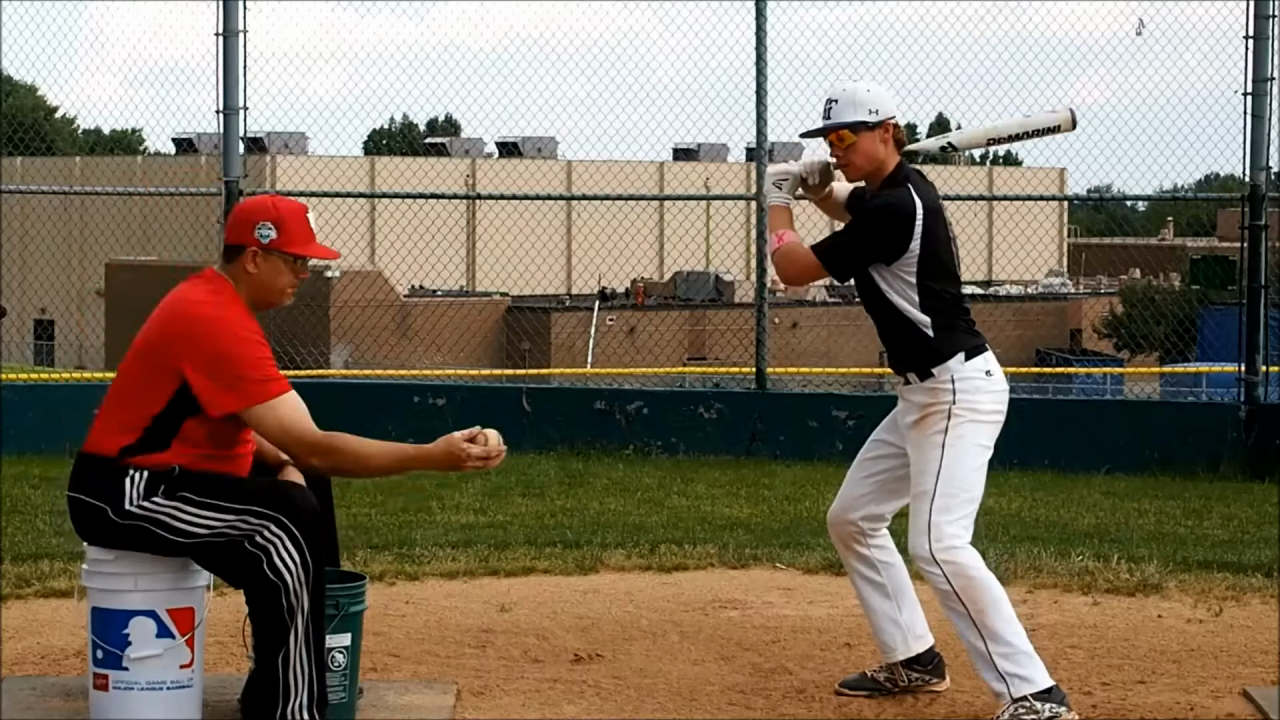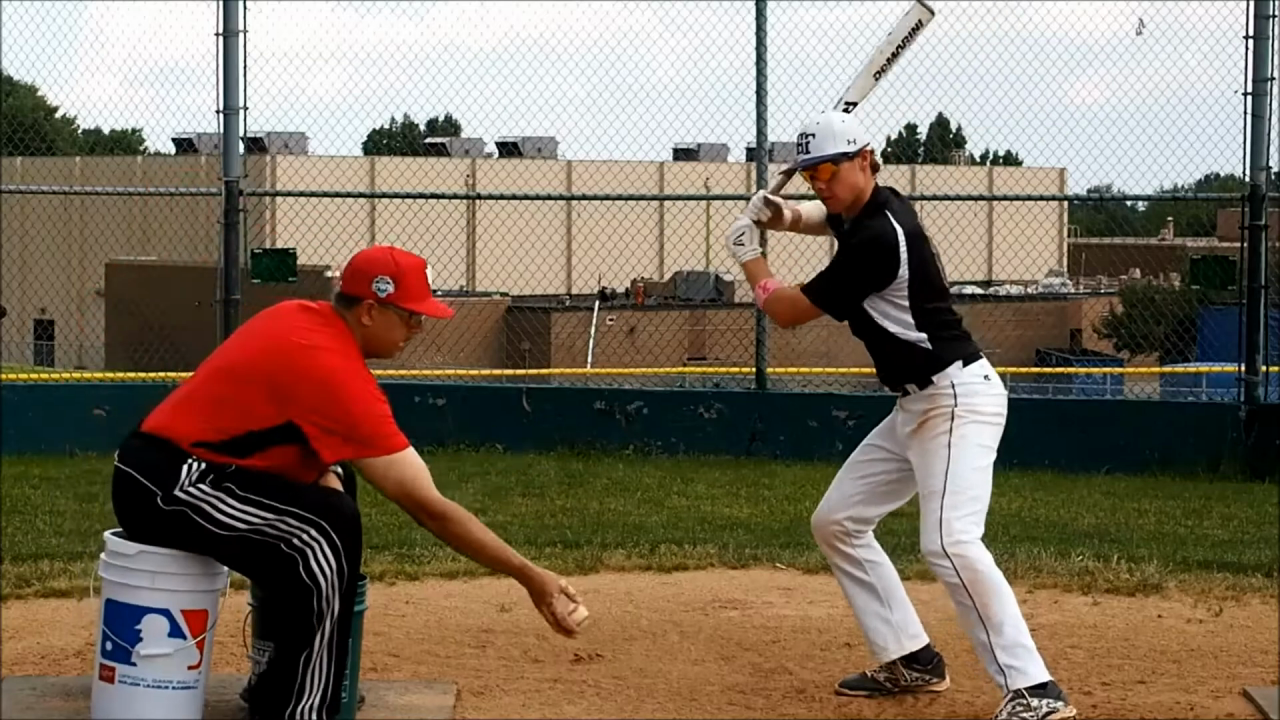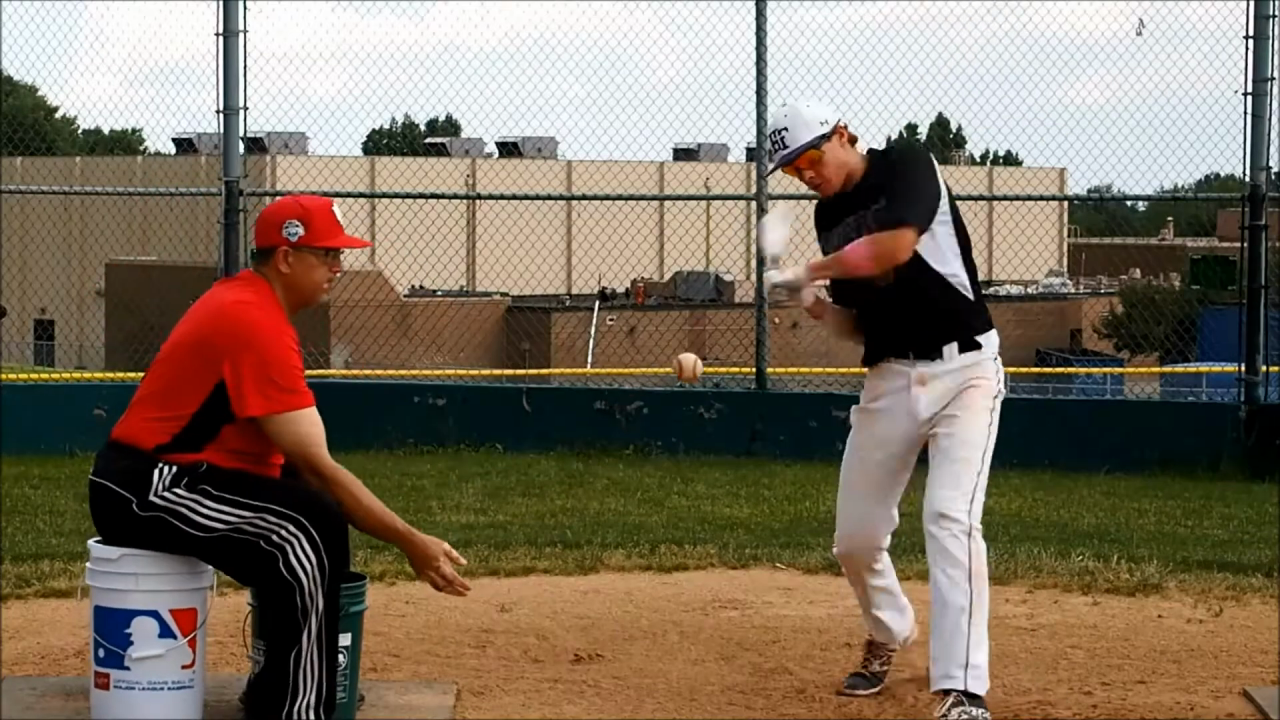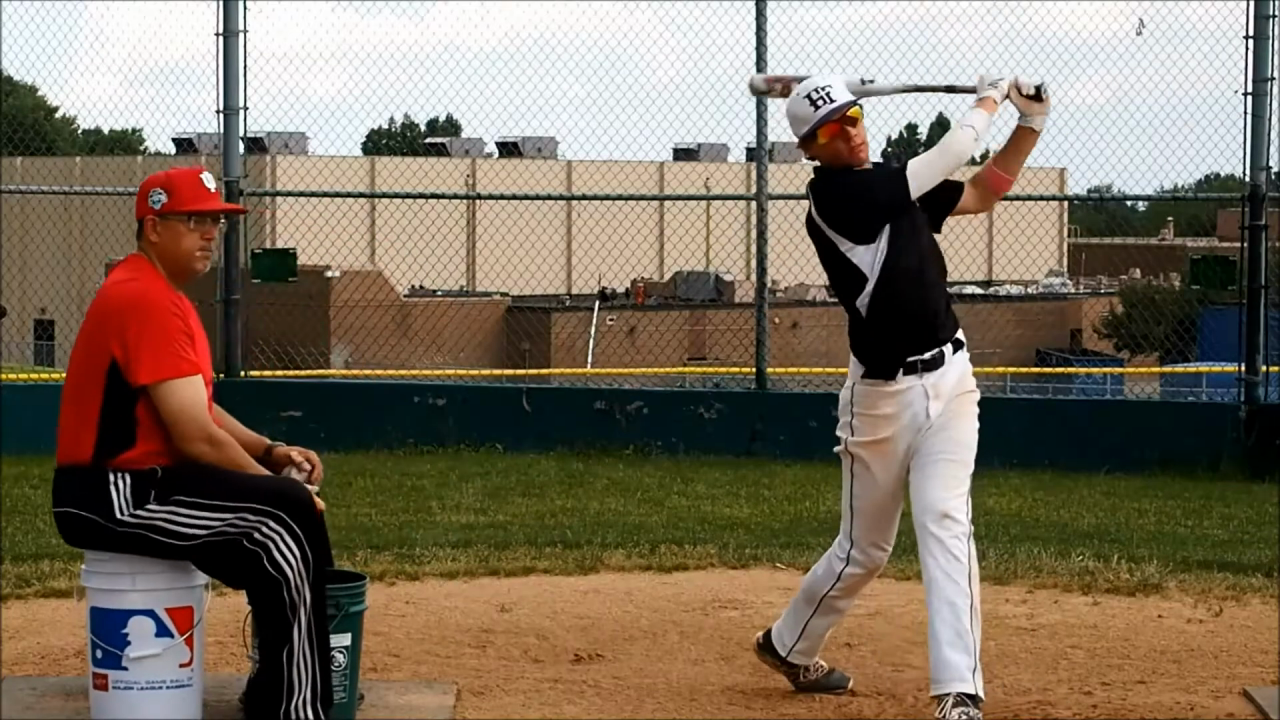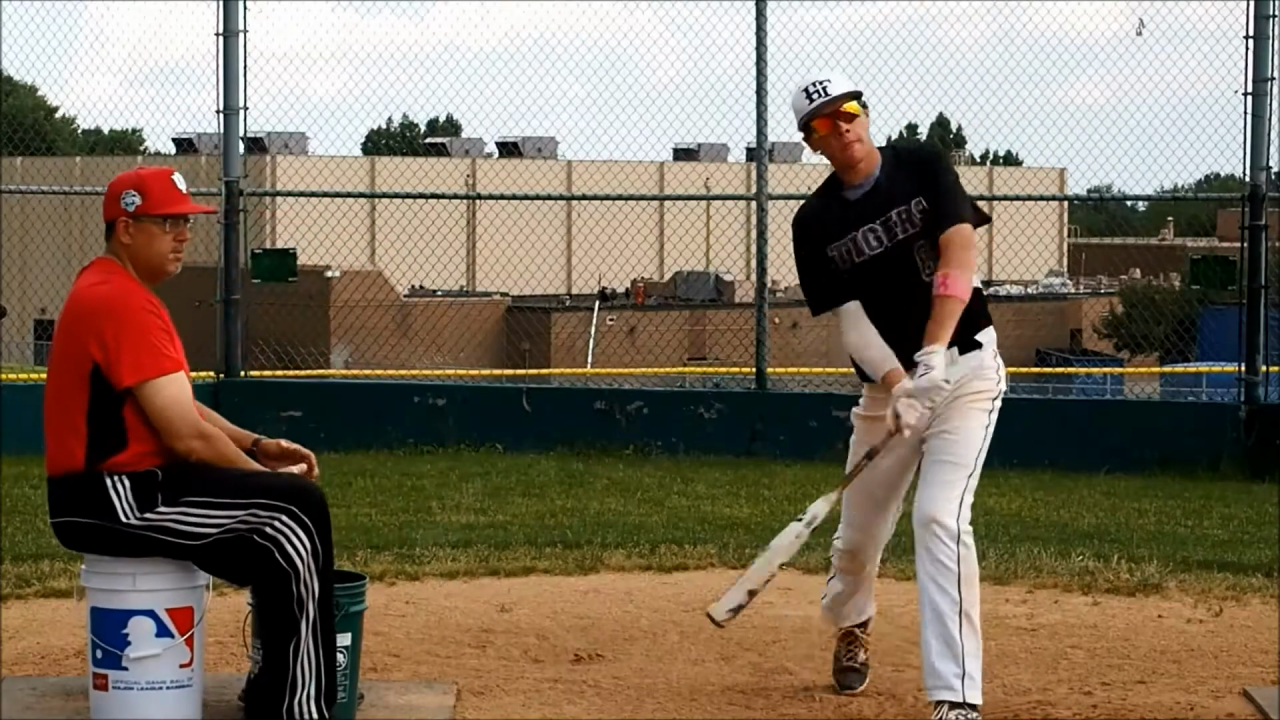
dt=0.5s
person 1, frame 1
left shoulder: (898, 207)
right shoulder: (891, 192)
left elbow: (793, 268)
right elbow: (845, 204)
left wrist: (777, 200)
right wrist: (815, 183)
left hip: (958, 391)
right hip: (924, 394)
left knee: (937, 543)
right knee: (850, 519)
right ankle: (914, 659)
person 1, frame 2
left shoulder: (879, 236)
right shoulder: (865, 210)
left elbow: (787, 312)
right elbow: (824, 218)
left wrist: (747, 253)
right wrist: (778, 215)
left hip: (957, 397)
right hip: (917, 404)
left knee: (949, 541)
right knee: (836, 522)
right ankle: (911, 658)
person 1, frame 3
left shoulder: (908, 164)
right shoulder: (830, 215)
left elbow: (892, 247)
right elbow: (845, 319)
left wrist: (806, 271)
right wrist: (814, 296)
left hip: (967, 370)
right hip: (891, 379)
left knee: (951, 521)
right knee: (860, 531)
right ankle: (887, 632)
person 1, frame 4
left shoulder: (890, 181)
right shoulder: (832, 194)
left elbow: (981, 195)
right elbow: (948, 155)
left wrist: (1031, 122)
right wrist: (988, 99)
left hip: (950, 377)
right hip: (884, 392)
left knee: (946, 522)
right knee: (864, 549)
right ankle: (786, 643)
person 1, frame 5
left shoulder: (924, 163)
right shoulder: (814, 222)
left elbow: (961, 253)
right elbow: (849, 321)
left wrist: (934, 353)
right wrist: (893, 390)
left hip: (966, 368)
right hip: (888, 384)
left knee: (940, 519)
right knee: (858, 534)
right ankle: (851, 626)
person 2, frame 1
left shoulder: (210, 295)
right shoulder: (218, 322)
left elbow: (228, 408)
right elbow: (314, 448)
left wrist: (276, 460)
right wrist: (434, 455)
left hip: (153, 473)
right hip: (124, 496)
left knee: (297, 485)
right knee: (284, 523)
person 2, frame 2
left shoulder: (298, 316)
right shoulder: (338, 374)
right elbow: (429, 507)
left wrist: (319, 471)
right wrist: (530, 576)
left hip: (177, 469)
right hip: (164, 486)
left knee: (329, 485)
right knee: (327, 528)
person 2, frame 3
left shoulder: (244, 298)
right shoulder: (260, 325)
left elbow: (253, 418)
right elbow: (316, 468)
left wrist: (318, 472)
right wrist: (410, 542)
left hip: (165, 478)
right hip: (144, 492)
left knee: (323, 504)
right knee: (310, 522)
person 2, frame 4
left shoulder: (159, 292)
right shoulder: (146, 299)
left elbow: (197, 408)
right elbow: (198, 440)
left wrist: (269, 450)
right wrist: (286, 494)
left hip: (135, 480)
right hip: (108, 496)
left knee: (289, 489)
right knee: (287, 517)
person 2, frame 5
left shoulder: (115, 292)
right shoulder: (122, 302)
left elbow: (181, 406)
right elbow: (188, 437)
left wrist: (257, 445)
right wrist: (270, 480)
left hip: (115, 488)
right hip: (109, 500)
left knee: (289, 498)
right knee: (297, 507)
